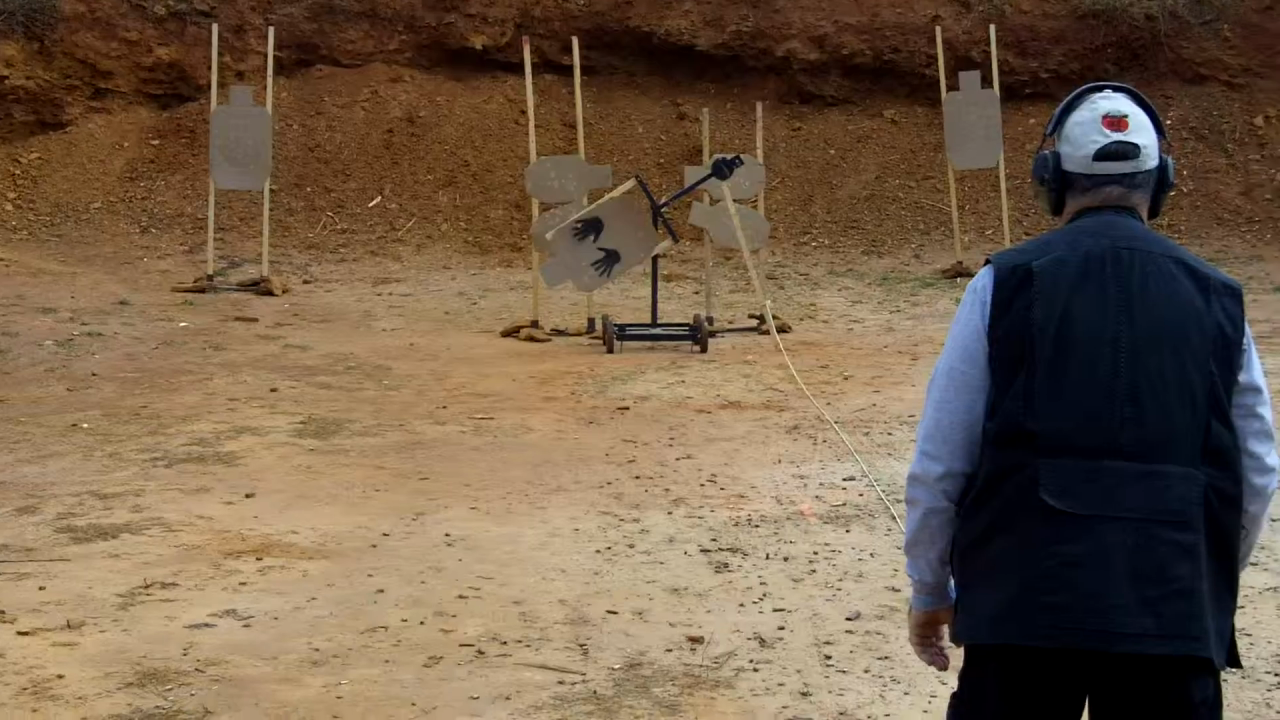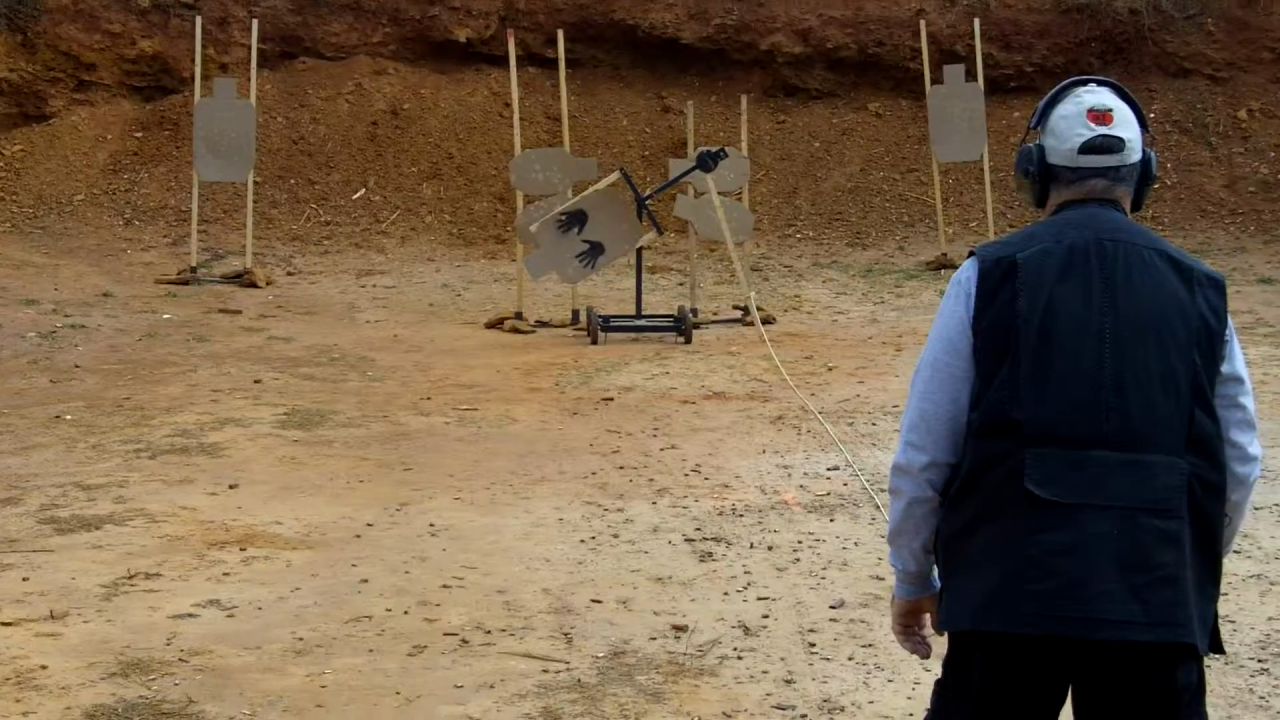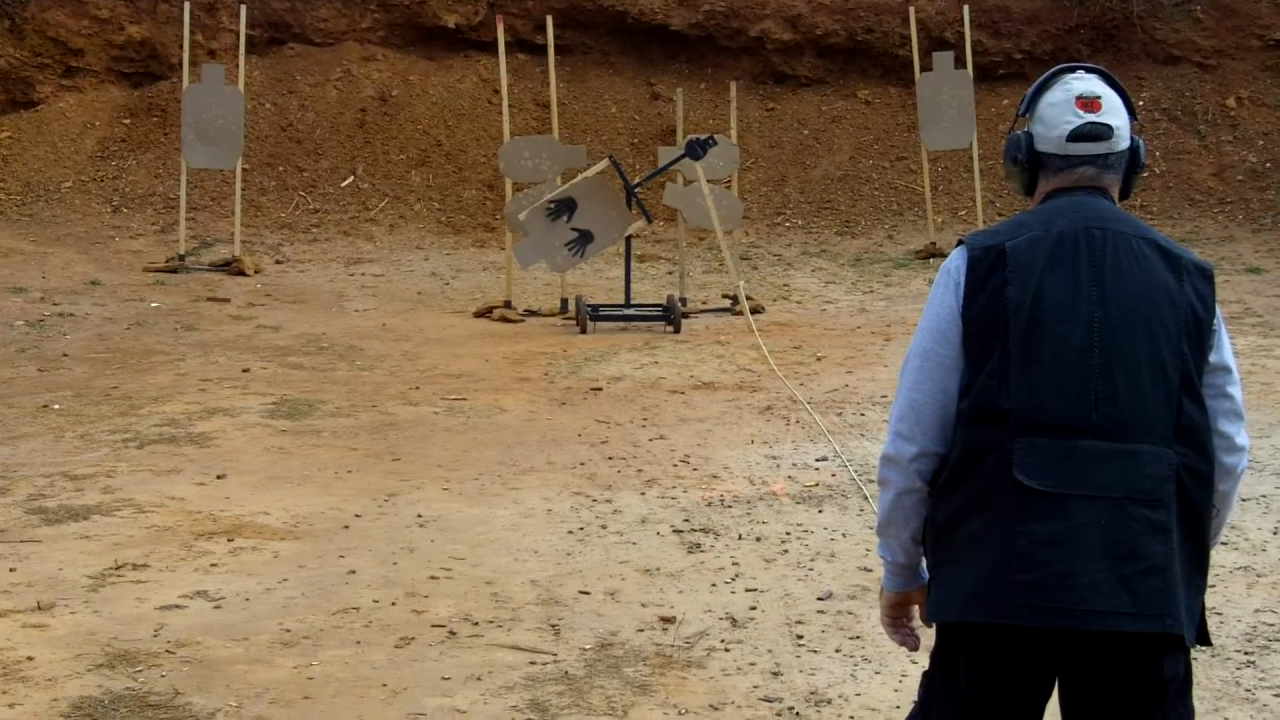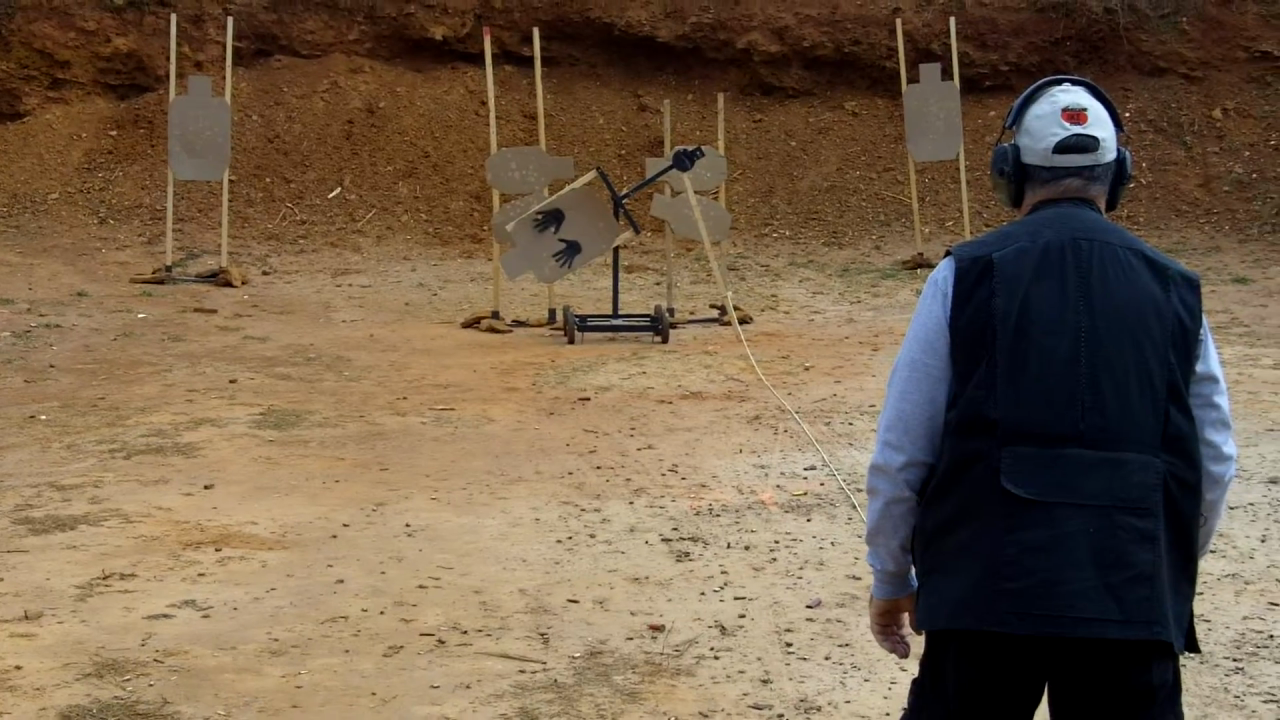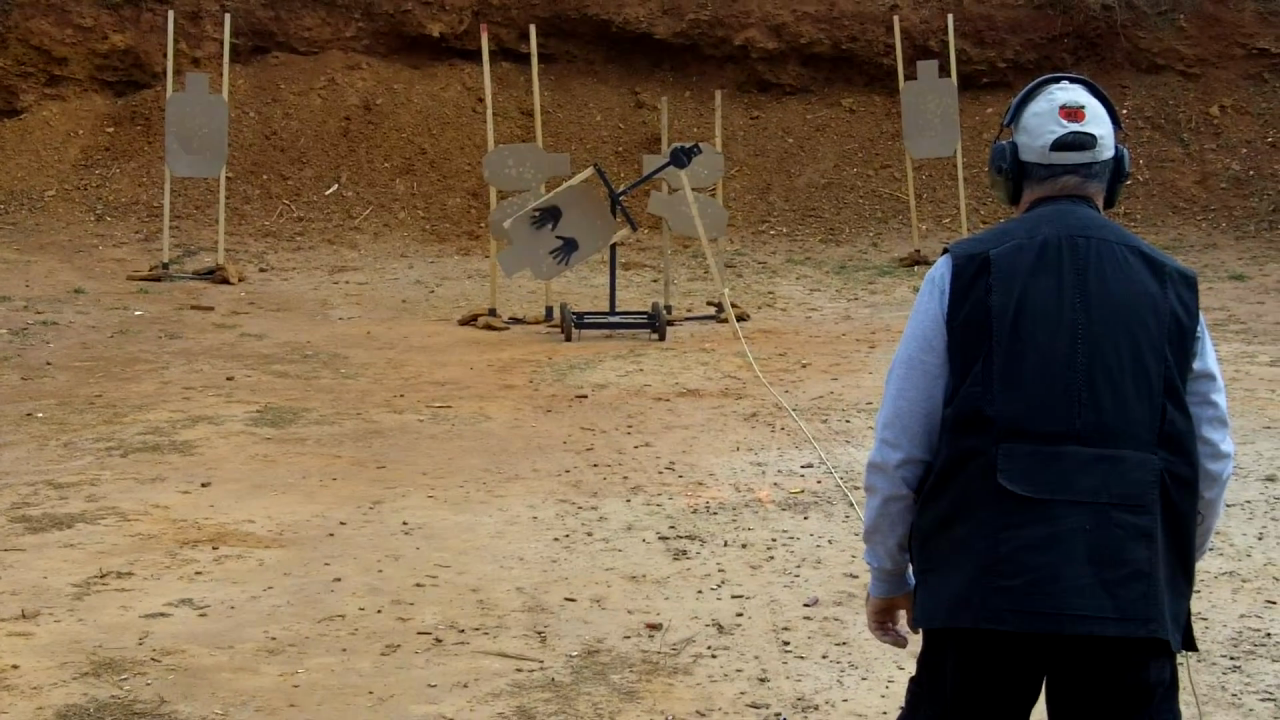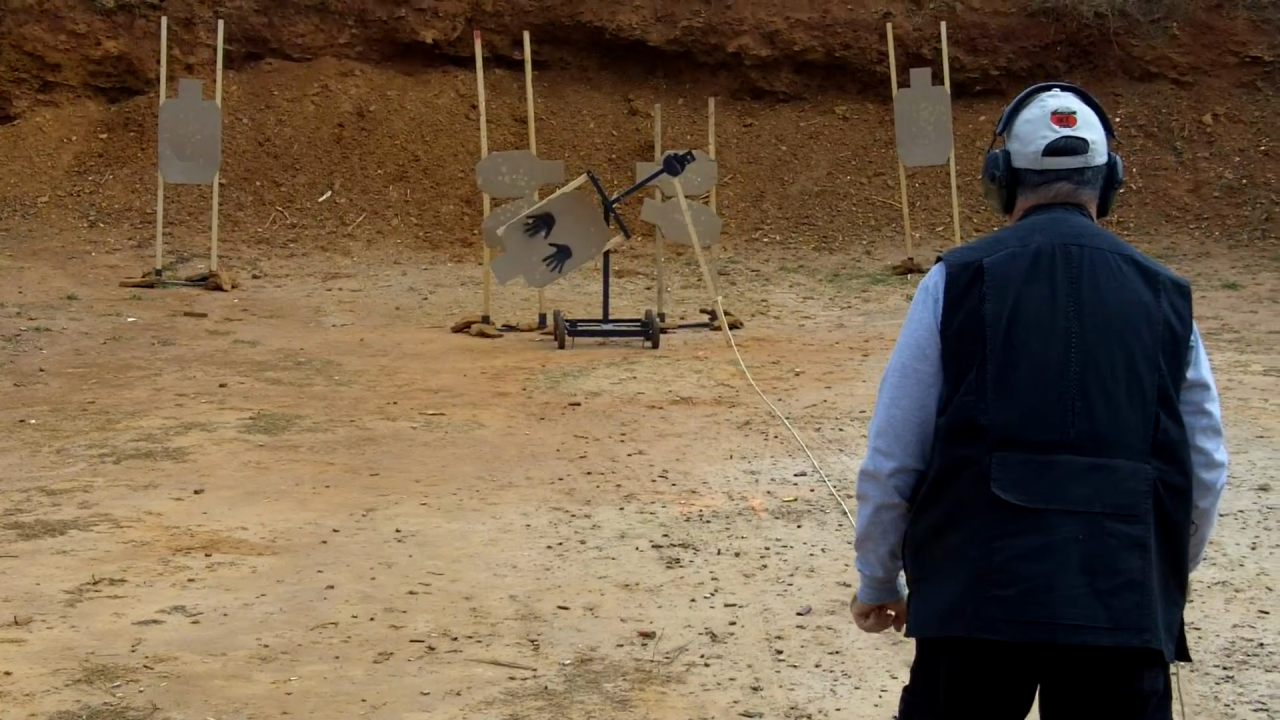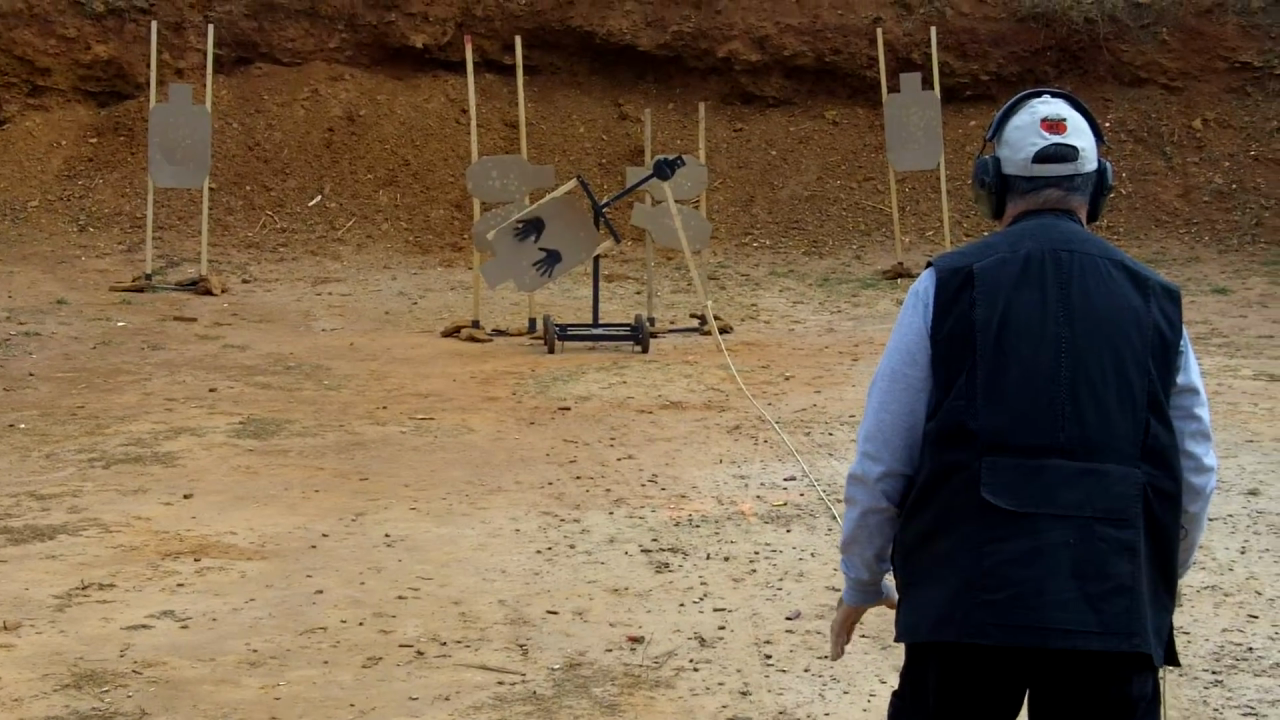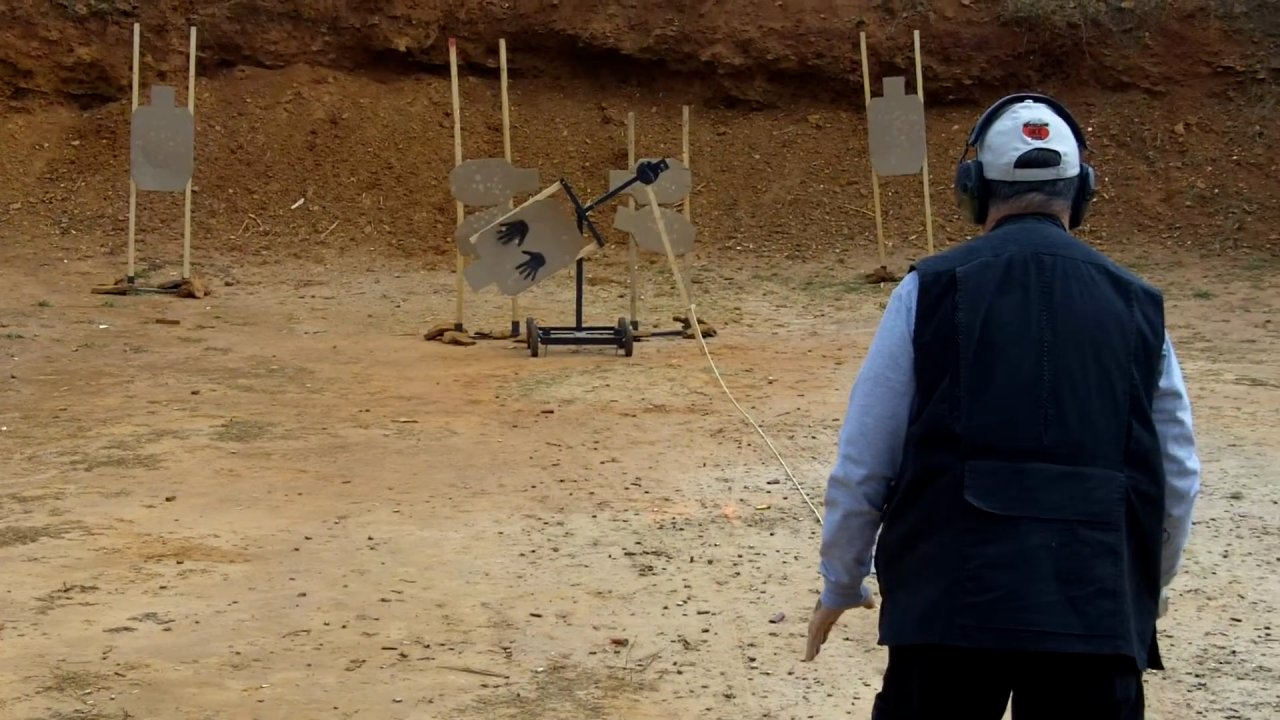
dt=0.2s
person 1, frame 1
left shoulder: (1007, 284)
right shoulder: (1218, 300)
left elbow: (940, 463)
left wrist: (930, 589)
right wrist: (1211, 584)
left hip: (1024, 603)
right hip: (1175, 611)
person 1, frame 2
left shoulder: (991, 275)
right shoulder: (1200, 289)
left elbow: (924, 453)
right elbow: (1239, 464)
left wrist: (913, 577)
right wrist: (1192, 574)
left hip: (1008, 592)
right hip: (1157, 600)
person 1, frame 3
left shoulder: (980, 263)
right shoulder: (1189, 279)
left elbow: (913, 442)
right elbow: (1226, 453)
left wrist: (902, 569)
right wrist: (1180, 564)
left hip: (997, 581)
right hip: (1146, 588)
person 1, frame 4
left shoulder: (968, 275)
right shoulder: (1174, 290)
left elbow: (902, 452)
right elbow: (1213, 462)
left wrist: (891, 577)
right wrist: (1171, 571)
left hip: (985, 589)
right hip: (1133, 596)
person 1, frame 5
left shoulder: (964, 272)
right shoulder: (1172, 287)
left elbow: (899, 449)
right elbow: (1211, 460)
left wrist: (888, 574)
right wrist: (1171, 571)
left hip: (982, 587)
right hip: (1129, 594)
person 1, frame 6
left shoulder: (958, 281)
right shoulder: (1166, 296)
left elbow: (892, 458)
right elbow: (1205, 471)
left wrist: (877, 578)
right wrist: (1165, 580)
left hip: (976, 596)
right hip: (1124, 603)
person 1, frame 7
left shoulder: (948, 286)
right shoulder: (1156, 301)
left elbow: (881, 462)
right elbow: (1194, 474)
left wrist: (862, 580)
right wrist: (1157, 583)
left hip: (966, 599)
right hip: (1112, 607)
person 1, frame 8
left shoulder: (932, 289)
right shoulder: (1137, 306)
left elbow: (863, 466)
right elbow: (1177, 478)
left wrist: (841, 581)
right wrist: (1146, 586)
left hip: (949, 603)
right hip: (1096, 609)
